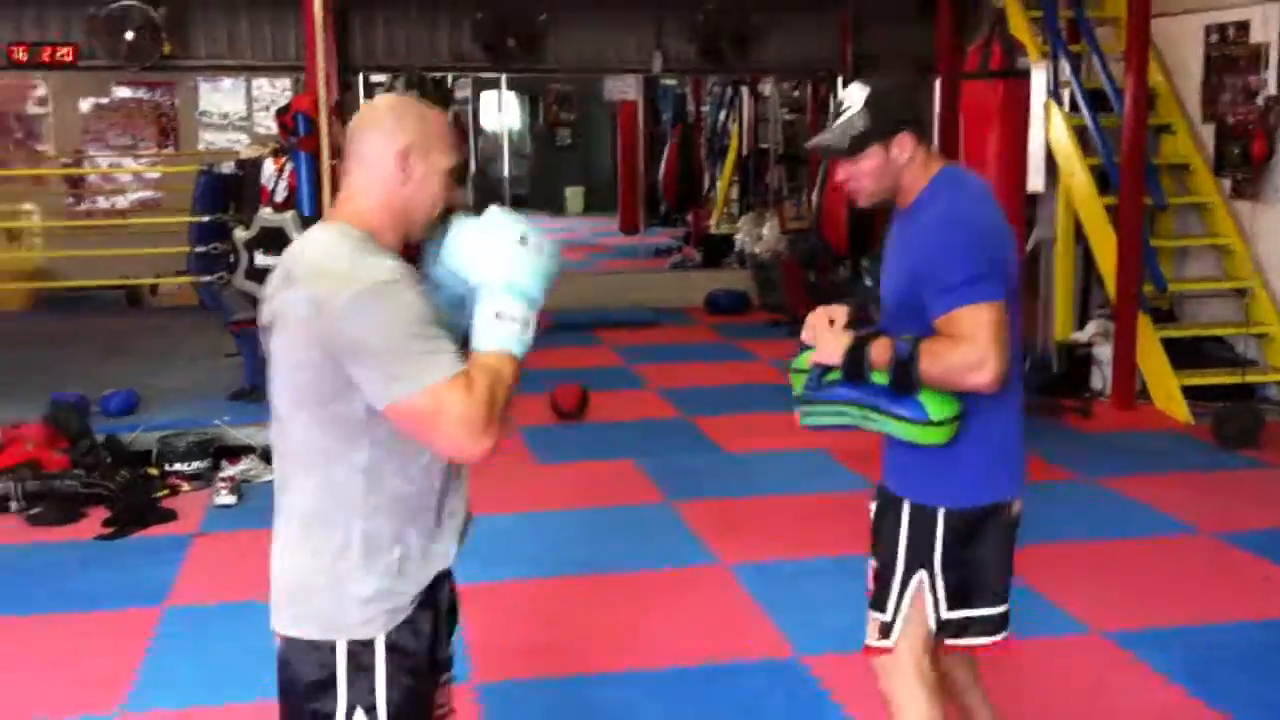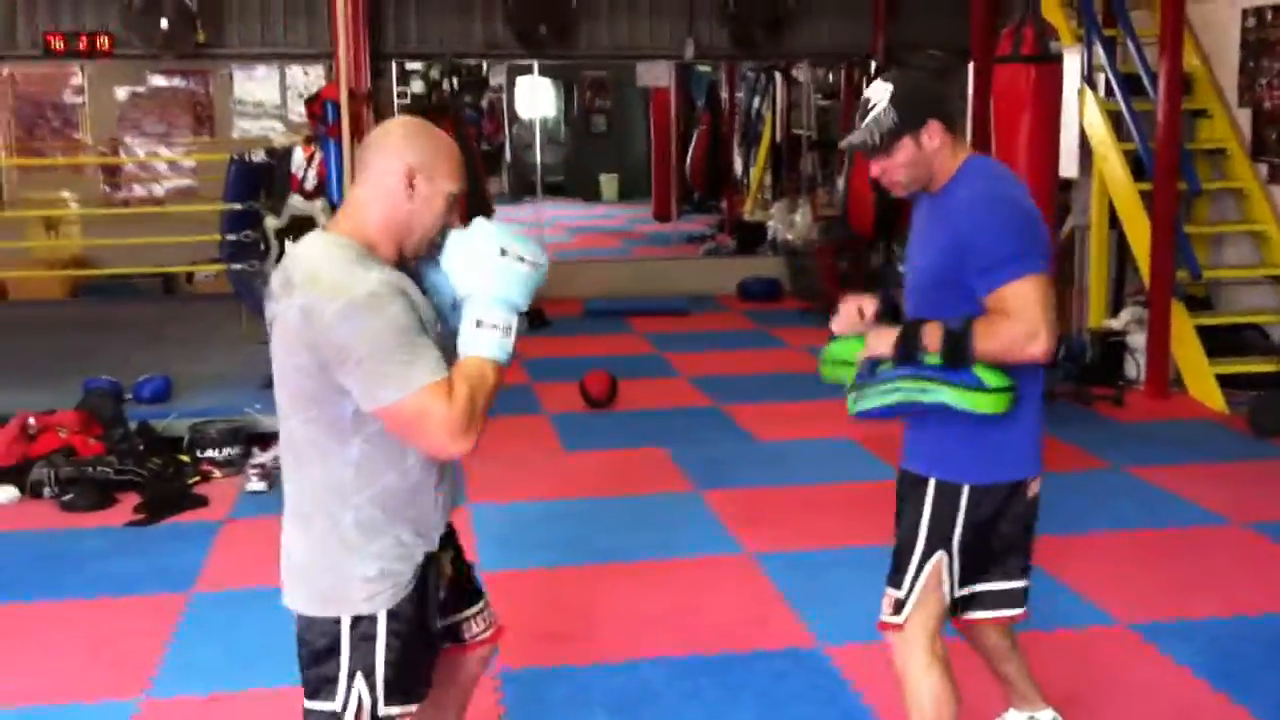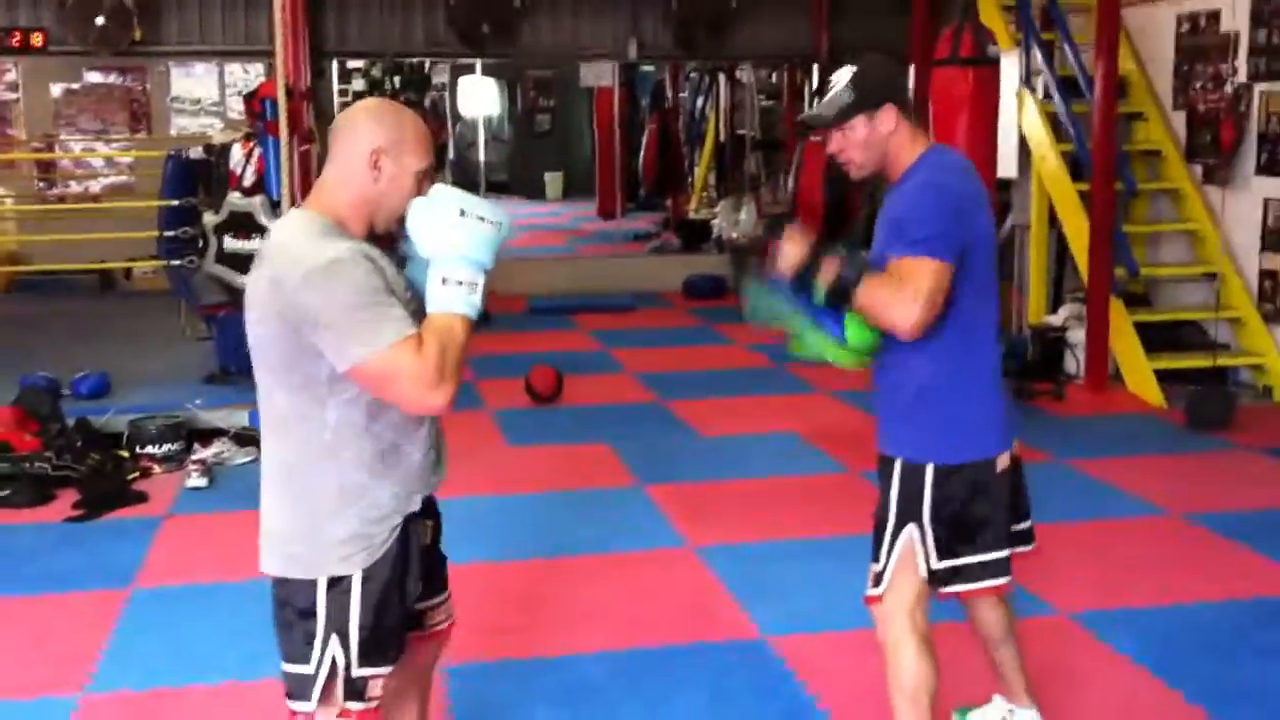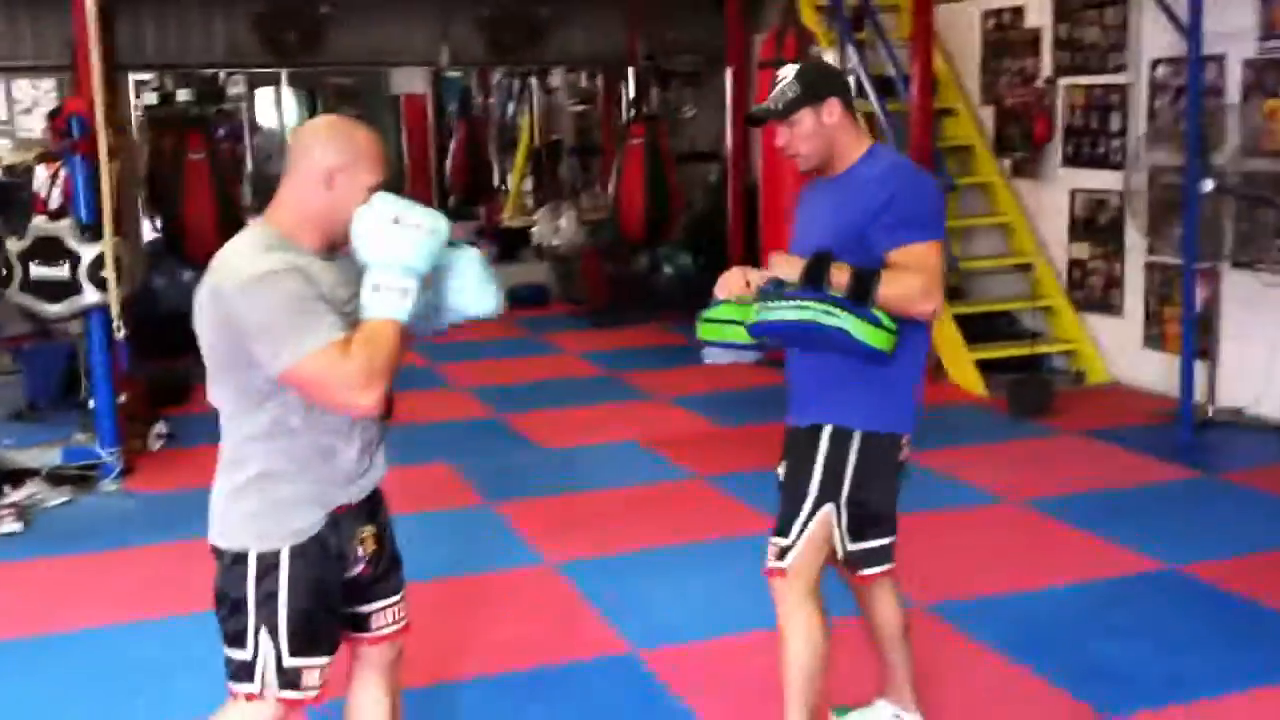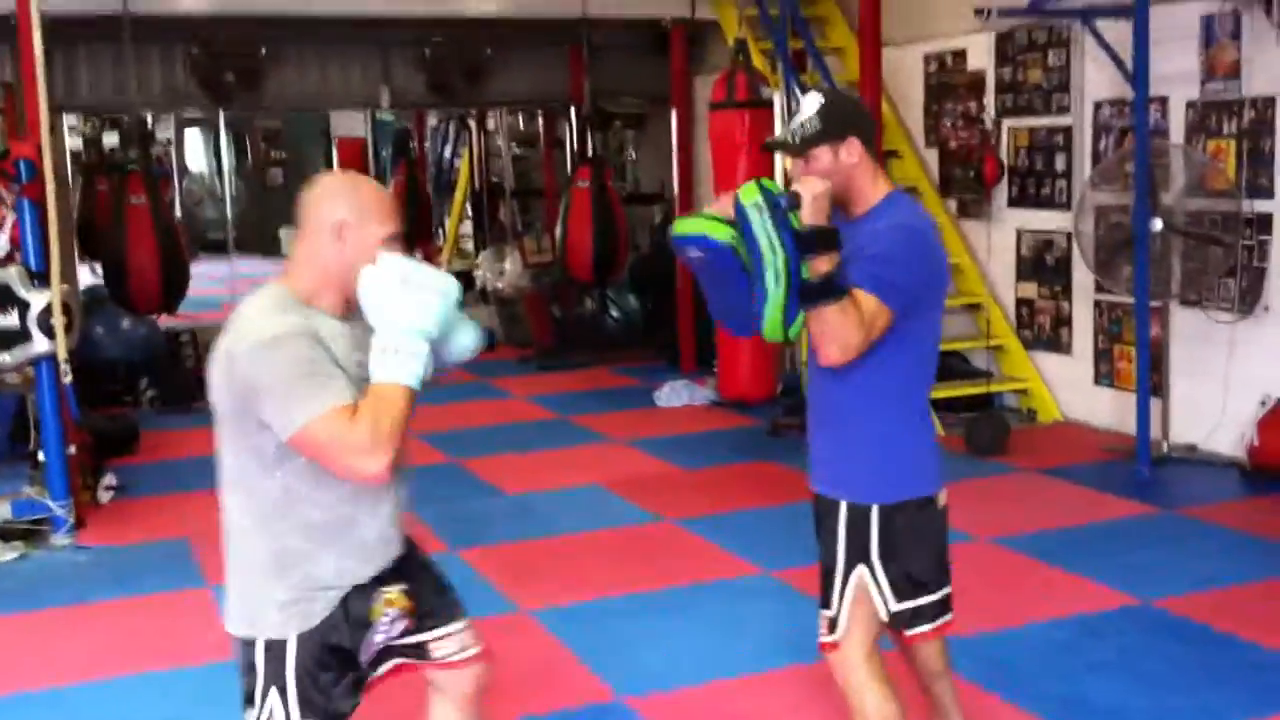
dt=1s
person 1, frame 1
left shoulder: (951, 224)
right shoulder: (930, 204)
left elbow: (977, 363)
left wrist: (866, 351)
right wrist: (854, 321)
left hip: (953, 471)
right hip: (937, 463)
left knee: (899, 656)
right knee: (933, 632)
person 1, frame 2
left shoulder: (988, 206)
right shoulder: (940, 198)
left elbow: (1030, 334)
left wrist: (910, 340)
right wrist: (881, 311)
left hip: (971, 453)
right hip: (956, 446)
left knee: (912, 631)
right knee: (967, 603)
person 1, frame 3
left shoulder: (933, 195)
right shoulder: (929, 181)
left elbow: (908, 312)
right wrist: (843, 282)
left hip: (936, 436)
right hip: (971, 425)
left knee: (897, 605)
right knee: (974, 578)
person 1, frame 4
left shoulder: (897, 184)
right shoulder: (817, 191)
left elbow: (923, 295)
left wrist: (821, 272)
right wrist: (756, 281)
left hip: (858, 415)
right hip: (821, 409)
left knee: (791, 574)
right knee: (867, 566)
person 1, frame 5
left shoulder: (900, 235)
right shoulder: (852, 224)
left elbow: (835, 344)
left wrist: (815, 239)
left hip: (876, 476)
right hip: (888, 469)
left knee: (850, 647)
right knee: (906, 618)
person 2, frame 1
left shoulder: (327, 259)
right shoulder: (364, 287)
left elbow: (413, 368)
right elbow: (470, 431)
left wrist: (465, 292)
right wrist: (510, 300)
left hip: (397, 567)
right hip: (361, 593)
person 2, frame 2
left shoulder: (332, 262)
right shoulder: (357, 295)
left elbow: (408, 372)
right elbow: (450, 431)
left wrist: (461, 296)
right wrist: (492, 312)
left hip: (401, 537)
right hip: (361, 567)
left knee: (464, 647)
person 2, frame 3
left shoulder: (335, 246)
right shoulder: (324, 264)
left elbow: (401, 349)
right elbow: (427, 386)
left wrist: (436, 267)
right wrist: (459, 273)
left hip: (391, 508)
right hip: (344, 534)
left knee: (414, 648)
person 2, frame 4
left shoulder: (316, 255)
right shoulder: (259, 277)
left elbow: (350, 355)
right elbow: (361, 390)
left wrist: (398, 280)
right wrist: (396, 280)
left hip: (347, 507)
right hip: (281, 530)
left knee: (379, 651)
person 2, frame 5
left shoulder: (340, 314)
right shoulder: (273, 337)
right elbow: (369, 454)
left wrist: (409, 337)
right wrist: (404, 344)
left hip: (378, 564)
right hip: (288, 600)
left knee: (461, 671)
